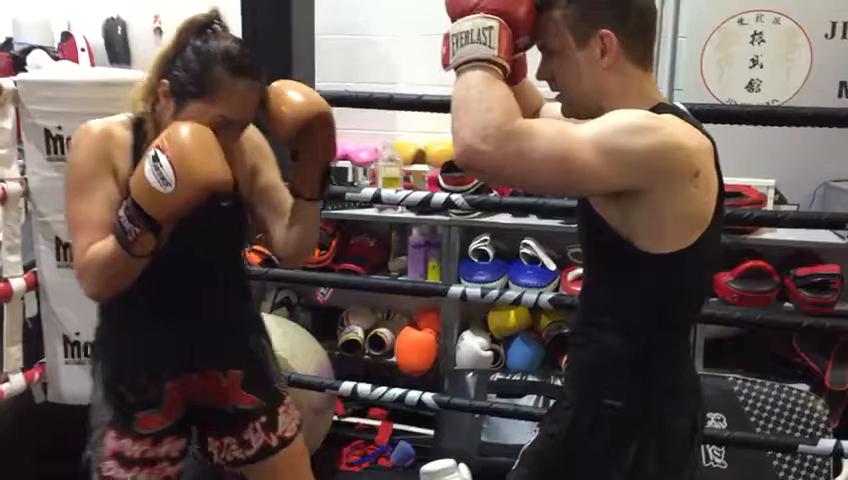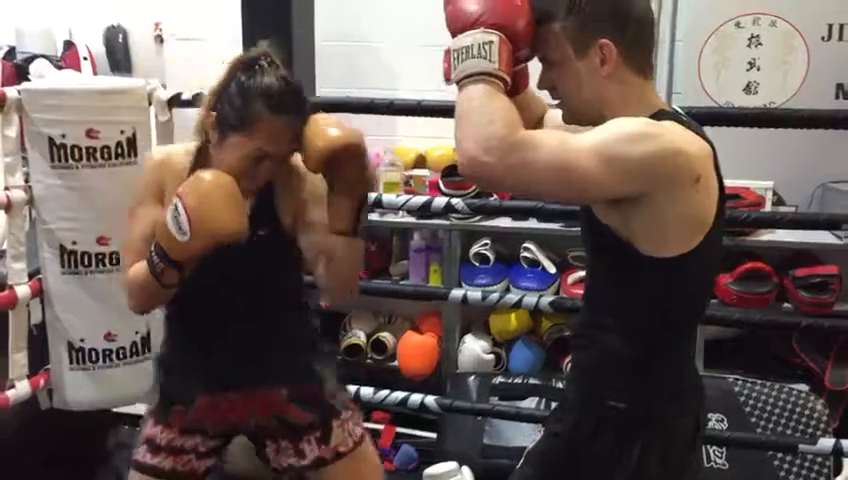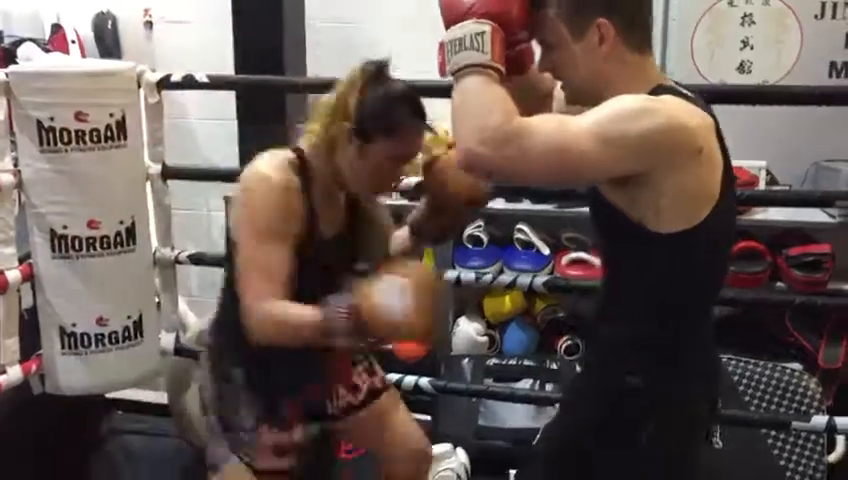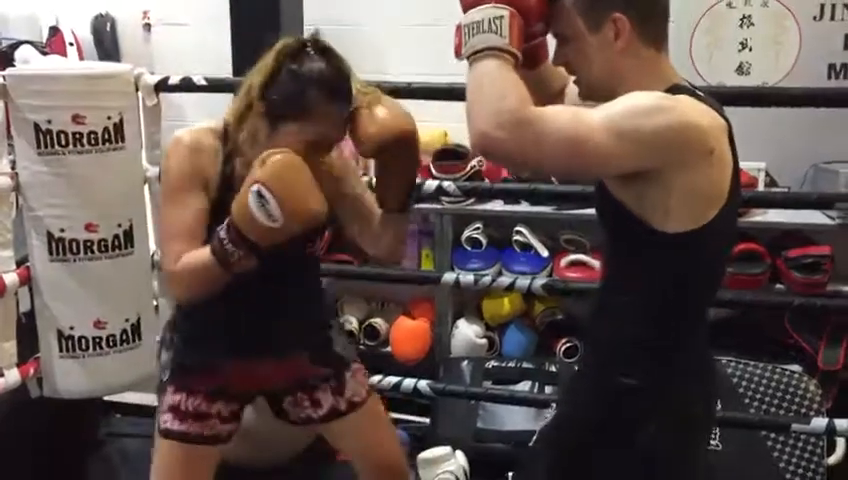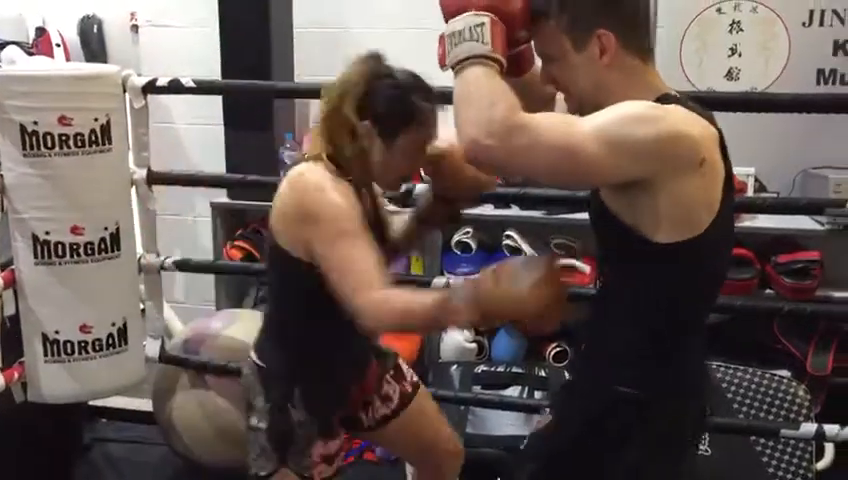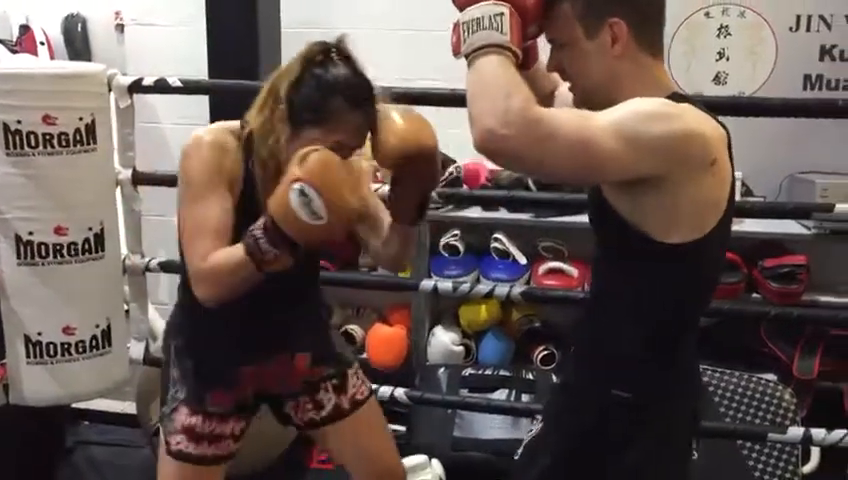
dt=0.4s
person 1, frame 1
left shoulder: (657, 143)
right shoulder: (642, 130)
left elbow: (482, 146)
right elbow: (528, 123)
left wrist: (478, 46)
right wrist: (505, 56)
left hip: (627, 417)
right hip: (636, 397)
person 1, frame 2
left shoulder: (659, 150)
right shoulder: (647, 135)
left elbow: (486, 157)
right elbow: (534, 130)
left wrist: (480, 54)
right wrist: (507, 69)
left hip: (629, 420)
right hip: (640, 400)
person 1, frame 3
left shoulder: (658, 125)
right shoulder: (664, 108)
left elbow: (486, 147)
right elbow: (538, 101)
left wrist: (474, 45)
right wrist: (510, 45)
left hip: (648, 392)
right hip: (652, 376)
person 1, frame 4
left shoulder: (672, 123)
right shoulder: (667, 109)
left elbow: (498, 132)
right elbow: (547, 108)
right wrist: (525, 41)
left hip: (643, 396)
right hip: (644, 379)
person 1, frame 5
left shoulder: (662, 135)
right shoulder: (653, 122)
left elbow: (487, 140)
right elbow: (540, 108)
left wrist: (474, 39)
right wrist: (511, 47)
left hip: (635, 405)
right hip: (633, 386)
person 1, frame 6
left shoulder: (676, 133)
right shoulder: (651, 121)
left elbow: (503, 131)
right elbow: (540, 104)
right wrist: (516, 43)
left hip: (630, 409)
right hip: (614, 389)
person 2, frame 1
left shoulder: (244, 147)
right shoulder: (101, 143)
left elbow: (294, 250)
right elbow: (94, 279)
left wrist: (310, 168)
right wrist: (148, 214)
left hip: (234, 357)
right hip: (139, 370)
person 2, frame 2
left shoulder: (298, 181)
right shoulder: (165, 171)
left elbow: (340, 287)
right elbow: (137, 296)
left wrist: (345, 199)
right wrist: (175, 253)
left hip: (290, 377)
right hip: (192, 383)
person 2, frame 3
left shoulder: (355, 185)
right shoulder: (272, 185)
left elbow: (384, 254)
right elbow: (264, 319)
left wrist: (428, 222)
right wrist: (353, 320)
left hip: (326, 359)
right hip: (251, 372)
person 2, frame 4
left shoulder: (326, 162)
right shoulder: (194, 151)
left elbow: (386, 250)
right elbow: (181, 282)
left wrist: (394, 182)
right wrist: (246, 236)
left hip: (304, 340)
right hip: (208, 352)
person 2, frame 5
left shoulder: (357, 180)
right shoulder: (317, 191)
left elbow: (380, 251)
right elbow: (377, 309)
left wrist: (433, 209)
right wrist: (474, 301)
left hip: (355, 362)
right hip: (295, 383)
person 2, frame 6
left shoulder: (336, 164)
right shoulder: (212, 150)
left elbow: (391, 257)
right elbow: (208, 282)
left wrist: (409, 194)
right wrist: (281, 234)
left hip: (303, 342)
right hip: (211, 354)
